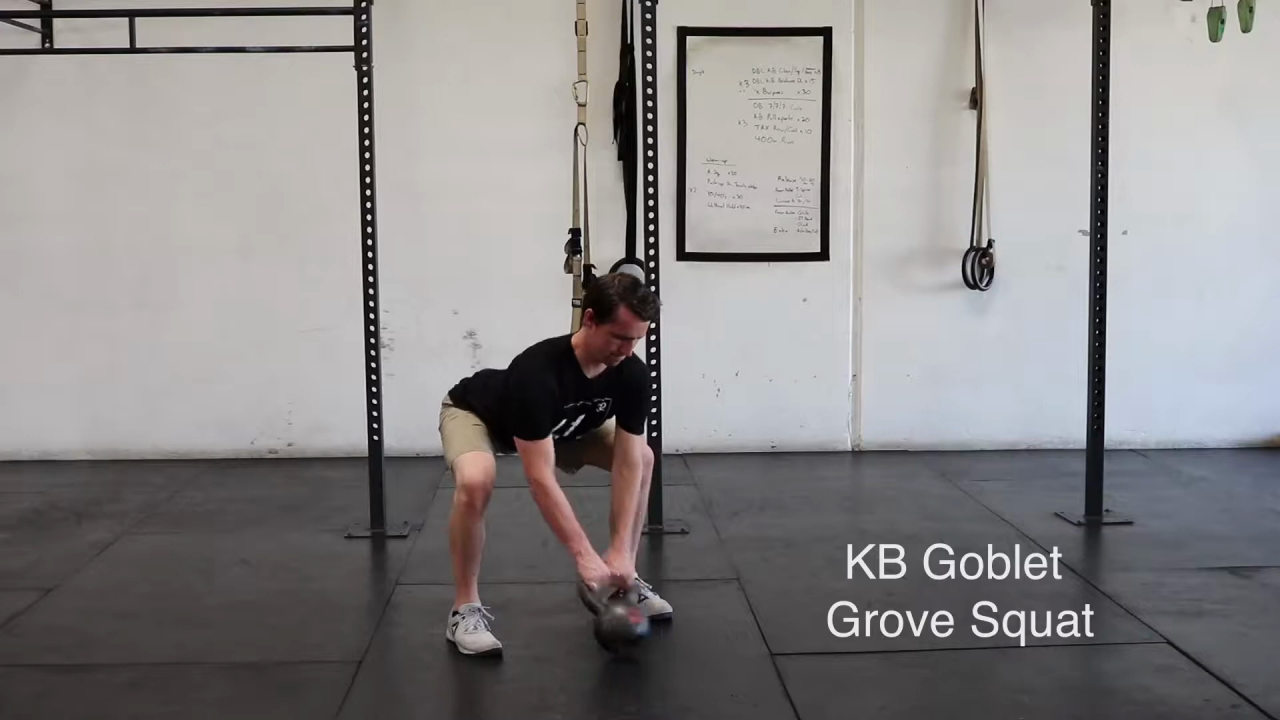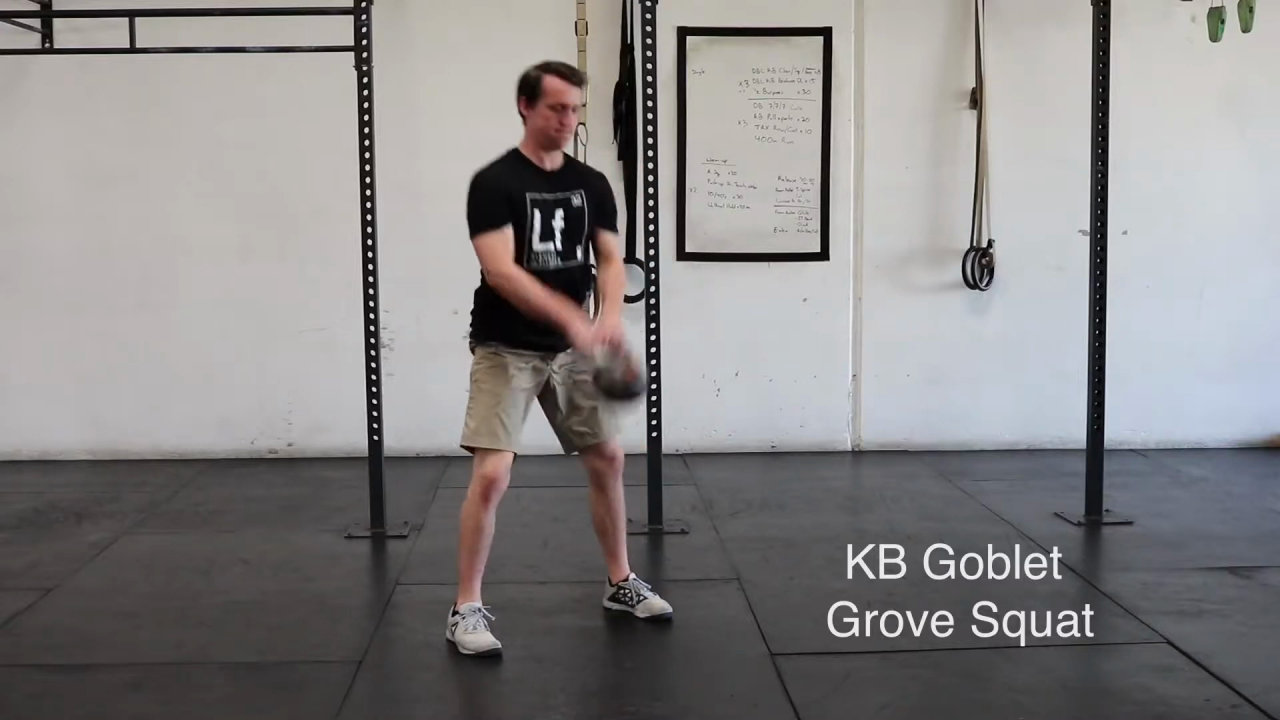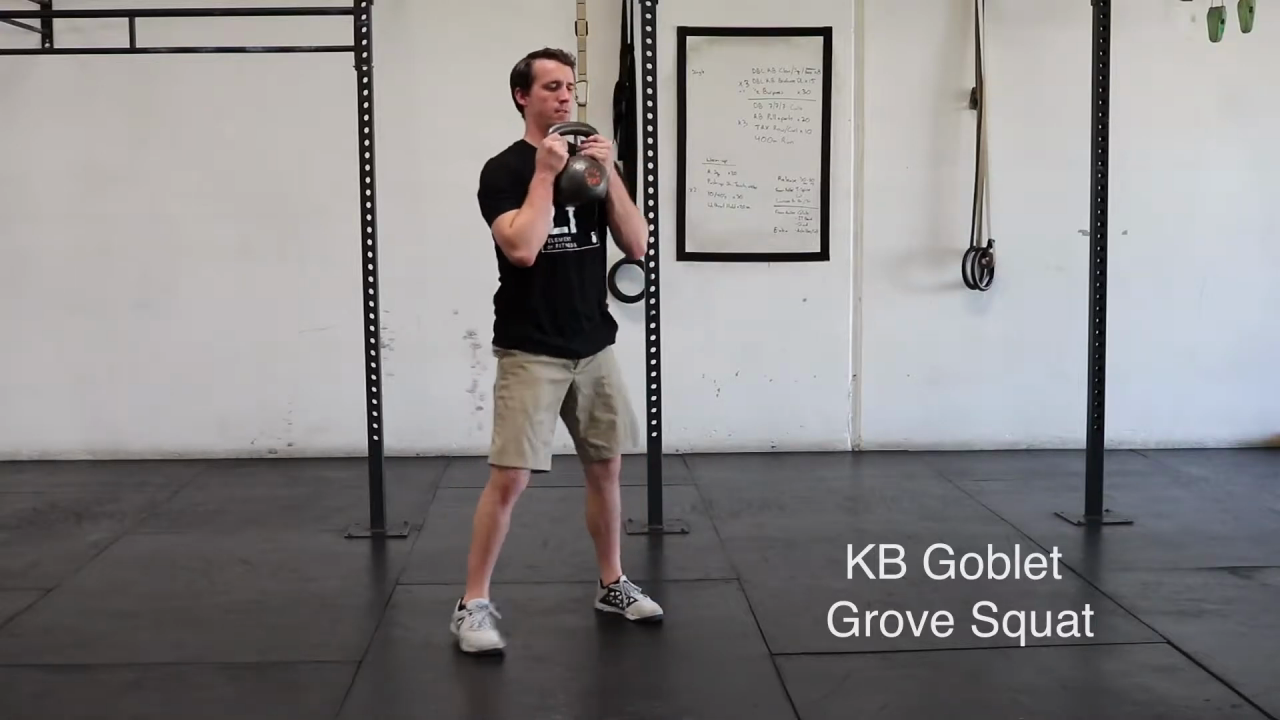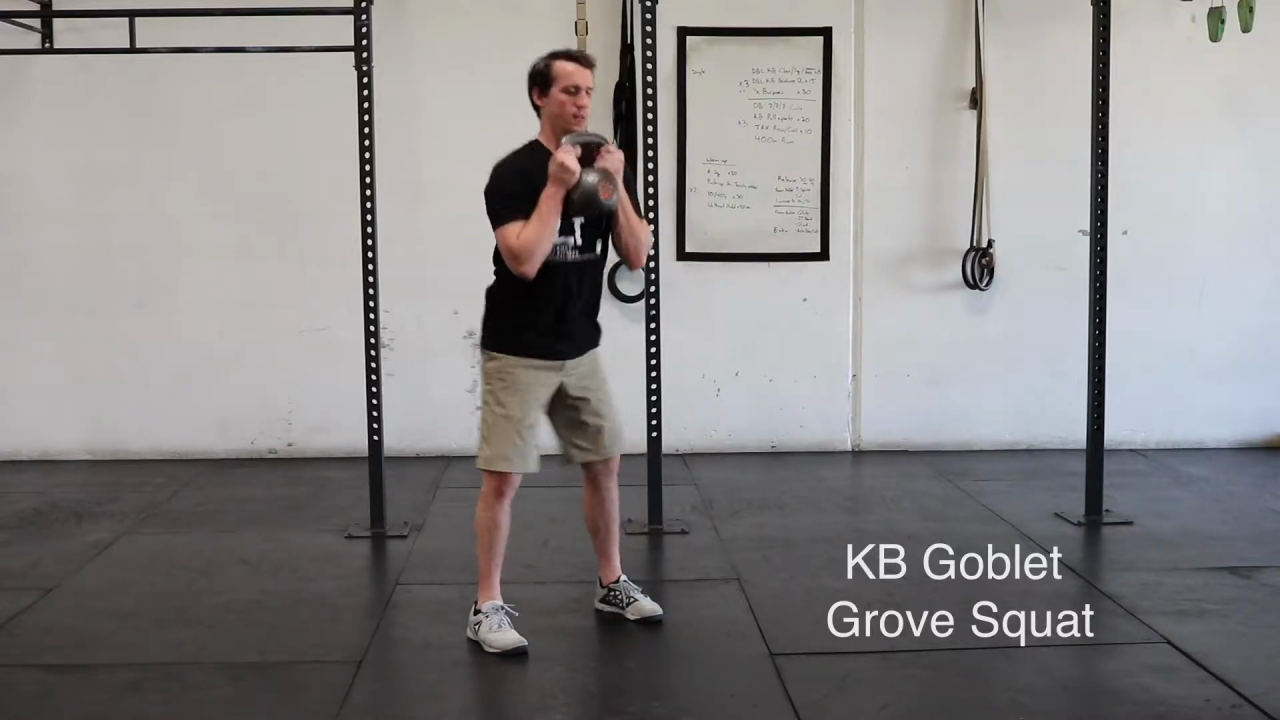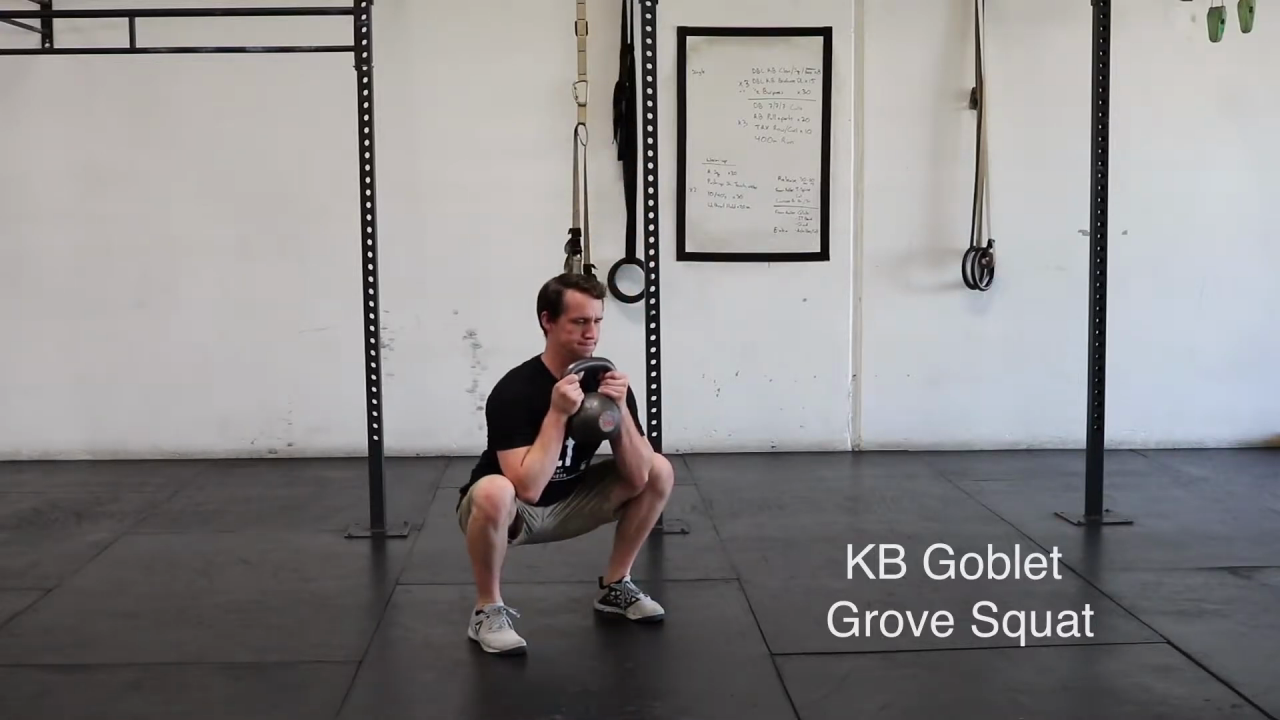
dt=1s
person 1, frame 1
left shoulder: (631, 376)
right shoulder: (536, 373)
left elbow: (627, 464)
right elbow: (541, 479)
left wrist: (619, 549)
right wrist: (584, 557)
right hip: (474, 412)
left knee: (643, 459)
right knee: (475, 483)
left ankle: (625, 581)
right ankle: (466, 610)
person 1, frame 2
left shoulder: (590, 181)
right shoulder: (496, 180)
left elbow: (611, 262)
right elbow: (500, 272)
left wrist: (610, 319)
right wrist: (571, 318)
left hip: (570, 348)
right hip: (504, 349)
left knee: (609, 461)
right knee: (491, 476)
left ankle: (621, 583)
right ankle: (466, 607)
person 1, frame 3
left shoulder: (595, 163)
right shoulder: (504, 170)
left elbow: (636, 245)
right elbow: (522, 249)
left wrist: (608, 172)
right wrist: (545, 172)
left hip: (593, 347)
right hip: (531, 351)
left knee: (606, 468)
right knee: (509, 479)
left ankle: (611, 584)
right ankle: (473, 604)
person 1, frame 4
left shoulder: (607, 166)
right shoulder: (515, 172)
left elbow: (636, 259)
right elbow: (522, 264)
left wrist: (617, 187)
right wrist: (556, 185)
left hip: (578, 353)
right hip: (516, 356)
left knee: (602, 465)
right knee: (503, 477)
left ankle: (611, 584)
right ankle: (487, 606)
person 1, frame 5
left shoulder: (607, 382)
right shoulder: (515, 391)
left elbow: (637, 477)
right elbow: (528, 488)
left wrist: (619, 408)
right wrist: (558, 414)
left hip: (568, 502)
right hip: (509, 510)
left knee: (659, 473)
right knee: (494, 492)
left ankle: (615, 585)
right ankle: (488, 609)
